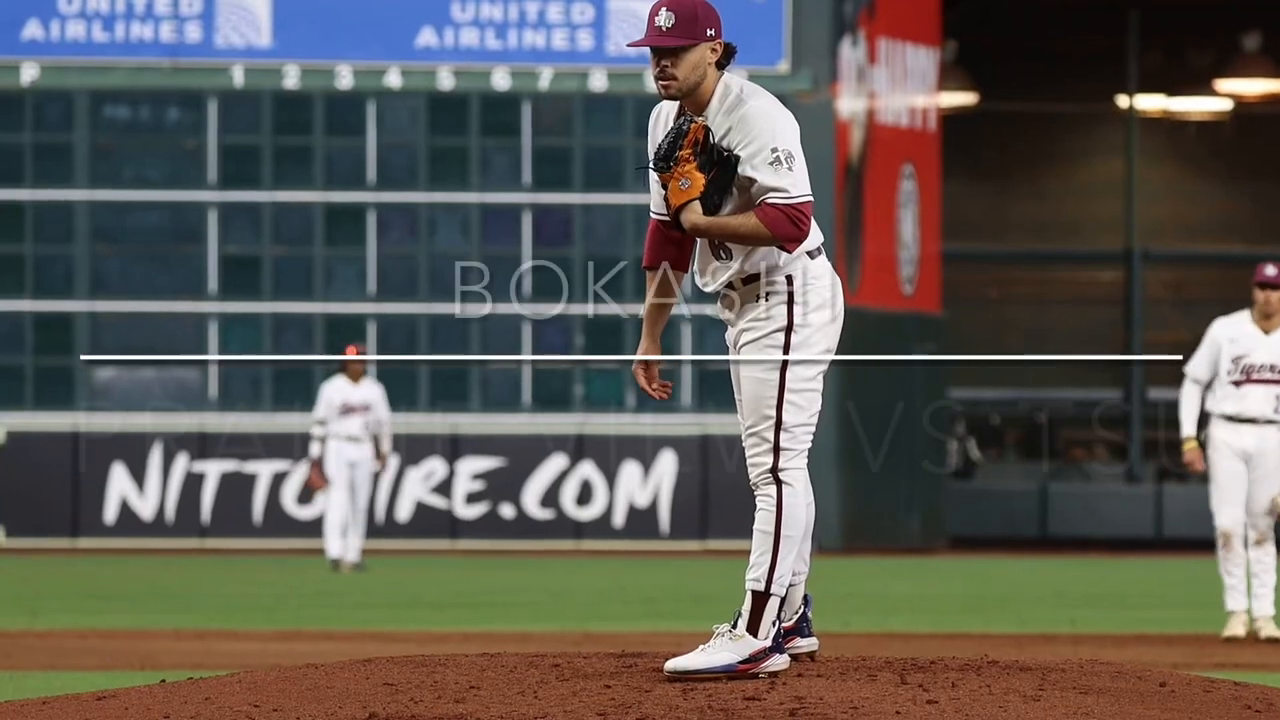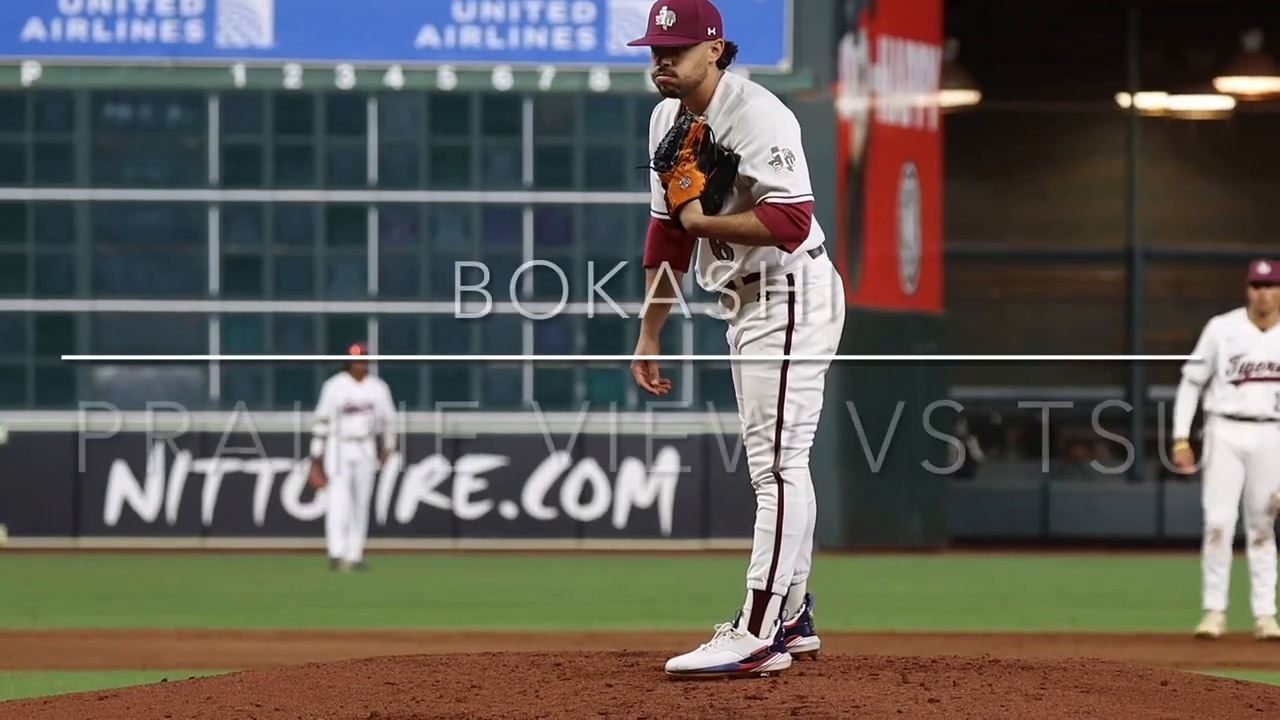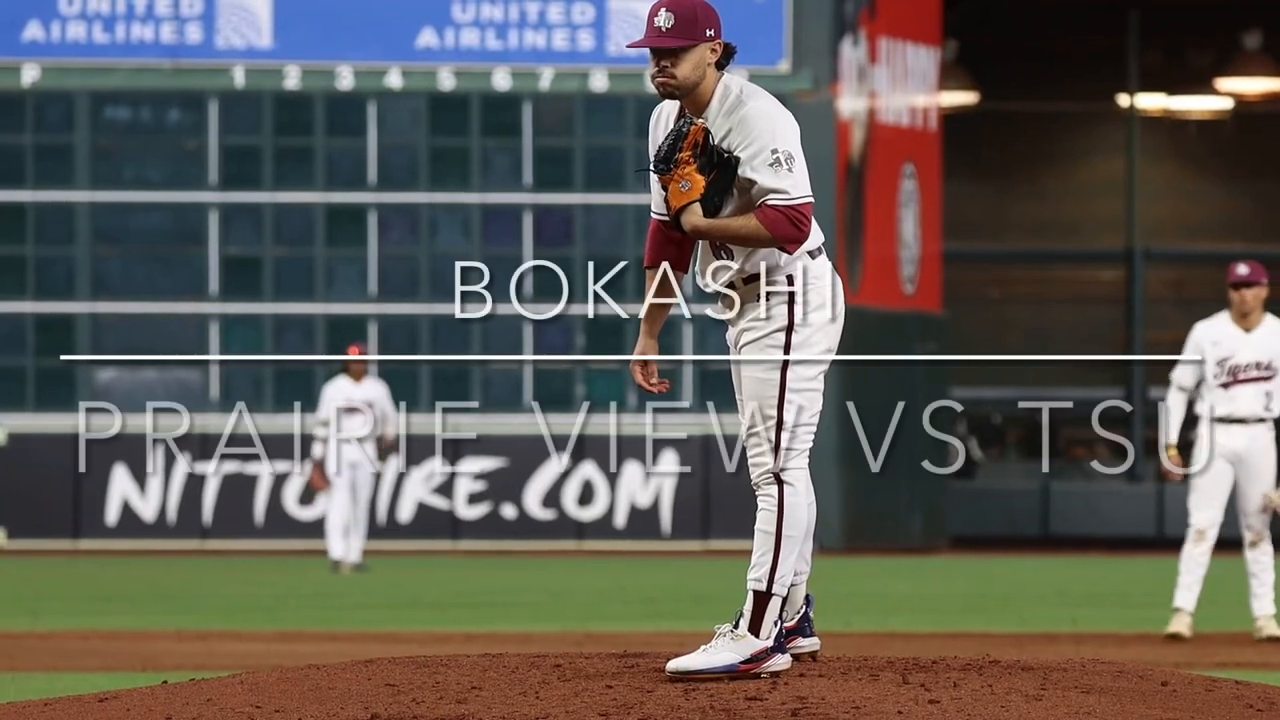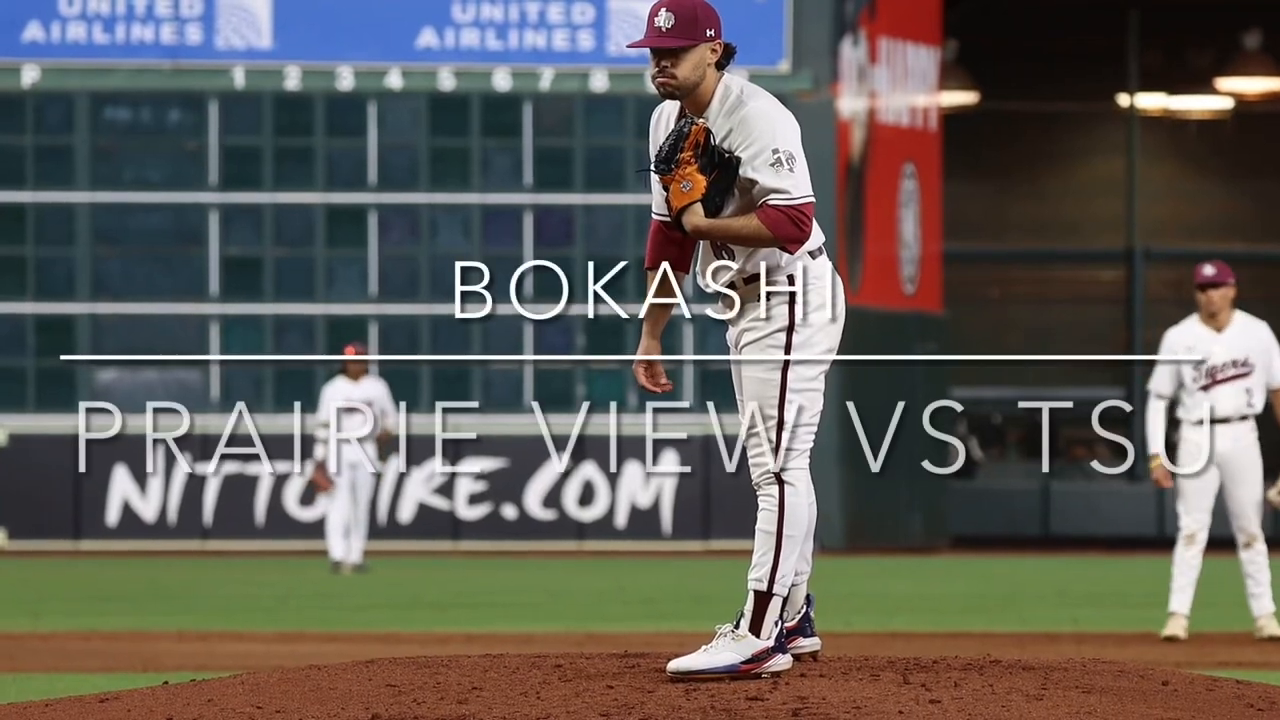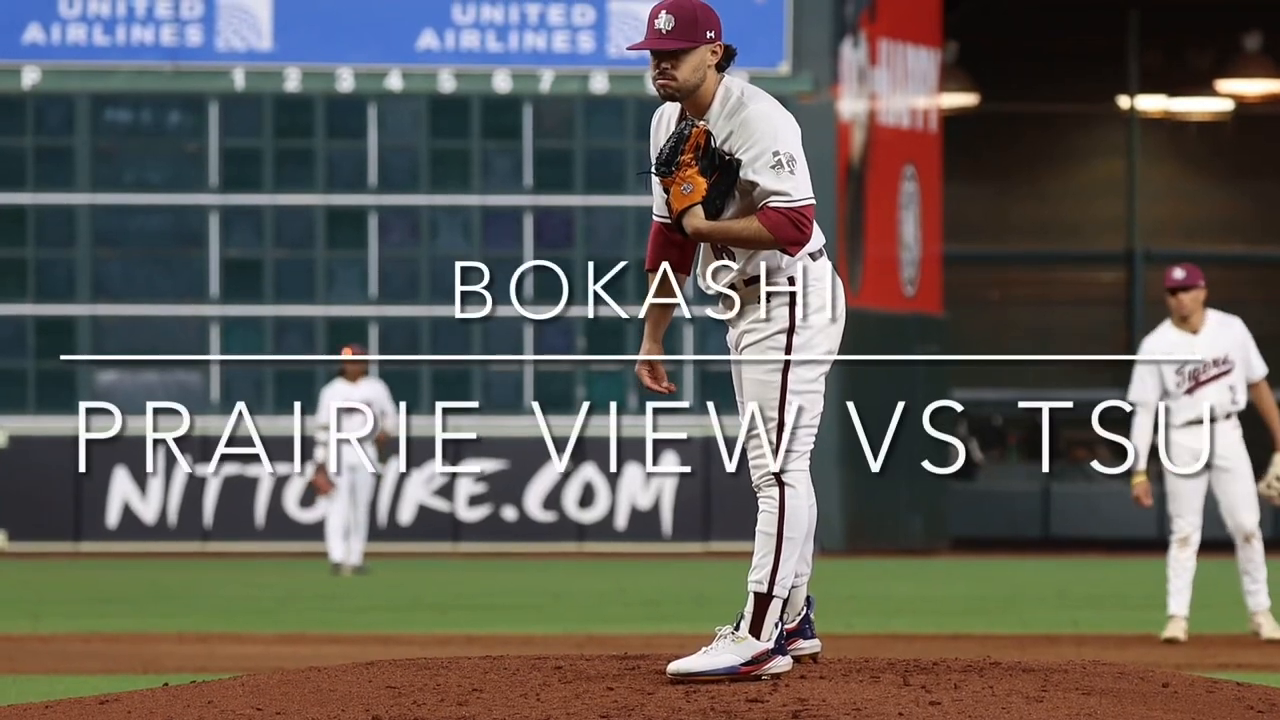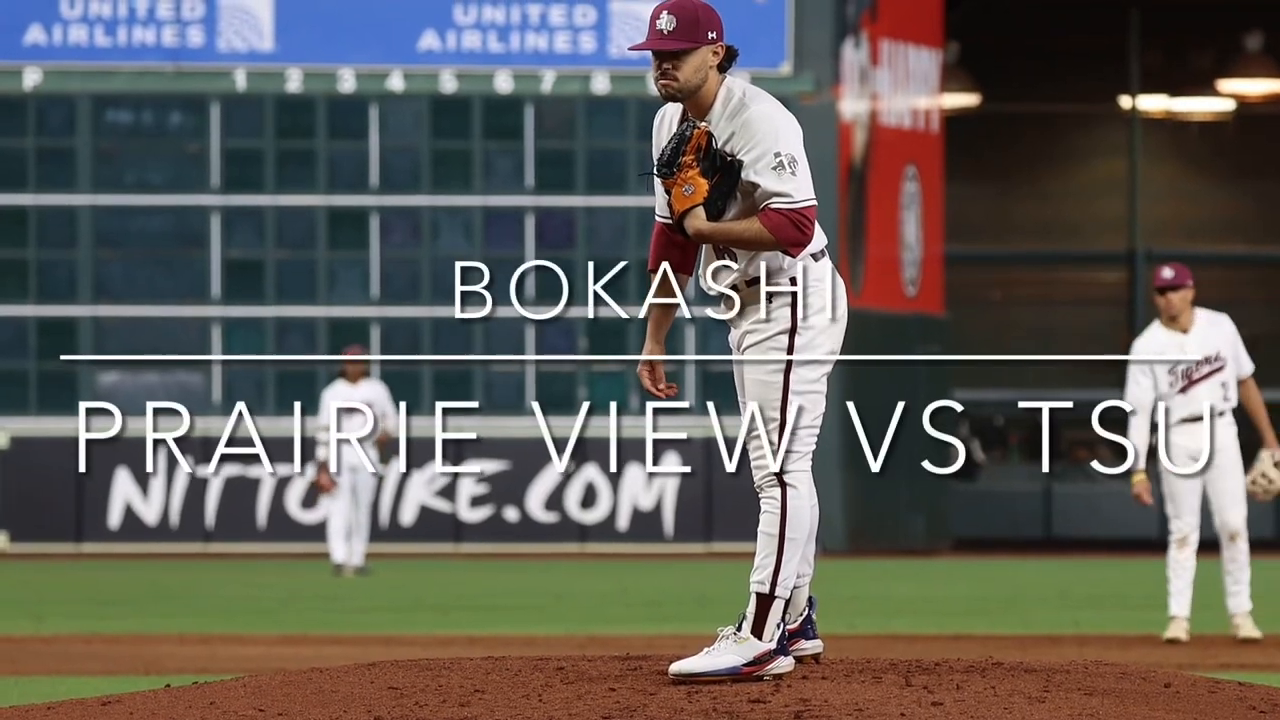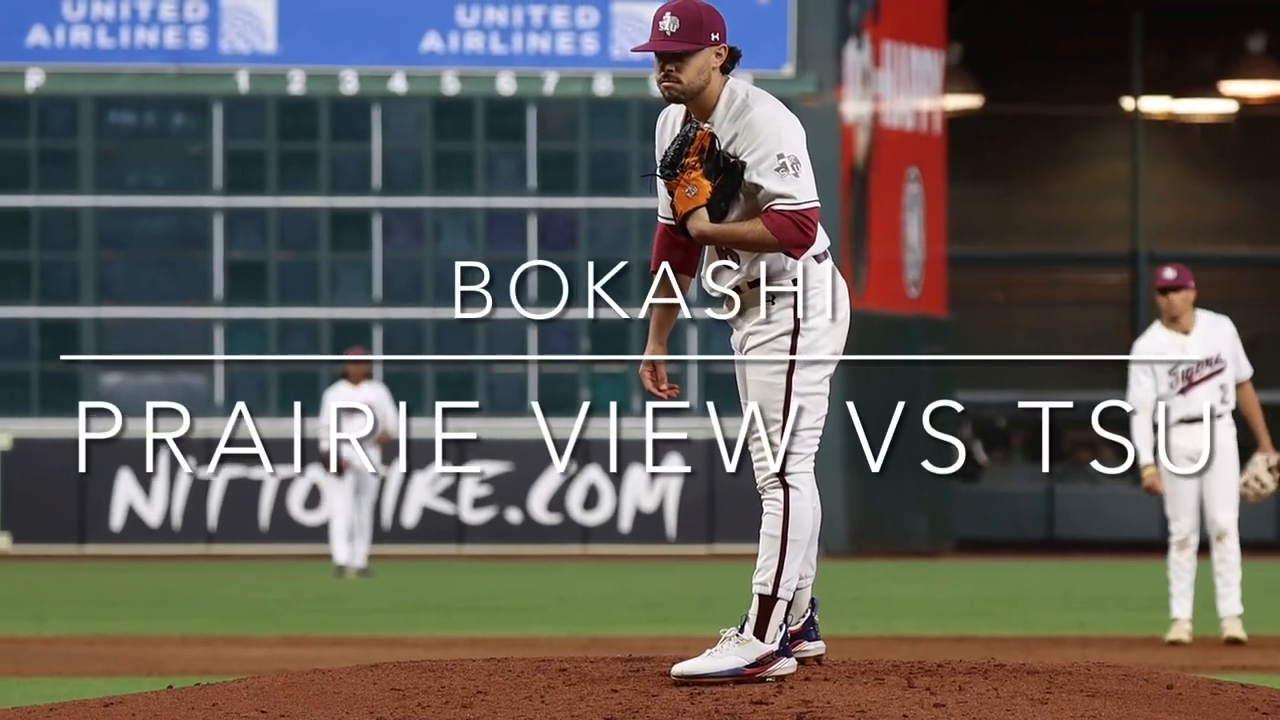
dt=0.2s
person 1, frame 1
left shoulder: (755, 115)
right shoulder: (665, 120)
left elbow: (791, 222)
right elbow: (667, 232)
left wrist: (701, 222)
right wrist: (650, 336)
left hip: (788, 298)
right hip: (742, 302)
left knee: (774, 465)
right knee: (773, 464)
left ankle: (758, 636)
right ankle: (789, 618)
person 1, frame 2
left shoulder: (756, 114)
right shoulder: (666, 118)
left elbow: (791, 221)
right elbow: (666, 231)
left wrist: (701, 221)
right wrist: (649, 334)
left hip: (790, 297)
right hip: (743, 300)
left knee: (776, 464)
right knee: (775, 463)
left ankle: (759, 635)
right ankle: (791, 617)
person 1, frame 3
left shoulder: (756, 116)
right shoulder: (666, 120)
left elbow: (791, 223)
right elbow: (667, 233)
left wrist: (701, 224)
right wrist: (648, 335)
left hip: (791, 298)
right hip: (743, 303)
left knee: (777, 465)
right knee: (776, 464)
left ankle: (760, 636)
right ankle: (791, 618)
person 1, frame 4
left shoulder: (756, 116)
right shoulder: (666, 119)
left elbow: (792, 222)
right elbow: (667, 233)
left wrist: (701, 224)
right wrist: (650, 335)
left hip: (791, 299)
right hip: (743, 303)
left knee: (778, 465)
right knee: (776, 465)
left ankle: (760, 636)
right ankle: (792, 617)
person 1, frame 5
left shoulder: (757, 118)
right shoulder: (667, 122)
left elbow: (793, 225)
right elbow: (669, 235)
left wrist: (704, 227)
right wrist: (652, 337)
left hip: (791, 300)
right hip: (744, 305)
left knee: (777, 468)
right knee: (776, 467)
left ankle: (760, 638)
right ankle: (792, 620)
person 1, frame 6
left shoulder: (758, 119)
right shoulder: (668, 123)
left elbow: (794, 226)
right elbow: (670, 237)
left wrist: (705, 228)
right wrist: (654, 338)
left hip: (793, 301)
right hip: (746, 306)
left knee: (780, 469)
right knee: (777, 468)
left ankle: (762, 638)
right ankle: (794, 621)
person 1, frame 7
left shoulder: (760, 121)
right shoulder: (671, 125)
left elbow: (797, 229)
right elbow: (673, 238)
left wrist: (708, 230)
right wrist: (657, 340)
left hip: (796, 304)
right hip: (749, 308)
left knee: (783, 470)
right knee: (780, 470)
left ankle: (765, 640)
right ankle: (797, 622)
person 2, frame 1
right shoulder: (1224, 329)
right elbow: (1193, 383)
right wrist: (1189, 439)
right hip: (1225, 435)
right knee: (1228, 523)
right ankle: (1238, 612)
person 2, frame 2
right shoulder: (1220, 329)
right elbow: (1190, 384)
right wrist: (1180, 439)
right hip: (1223, 433)
right knee: (1218, 521)
right ankle: (1214, 610)
person 2, frame 3
right shoulder: (1205, 333)
right elbow: (1179, 391)
right wrist: (1169, 446)
right hip: (1214, 436)
right knee: (1202, 523)
right ankle: (1182, 612)
person 2, frame 4
right shoulder: (1178, 337)
right elbow: (1158, 399)
right wrist: (1156, 456)
left hip: (1241, 436)
right hip: (1195, 439)
right knee: (1191, 528)
right ankle: (1178, 615)
person 2, frame 5
left shoulder: (1232, 328)
right shoulder: (1155, 345)
right elbow: (1143, 410)
right wrist: (1139, 471)
left hip: (1226, 435)
right hip: (1181, 441)
left knee: (1246, 524)
right knee: (1184, 530)
right ankle: (1177, 617)
person 2, frame 6
left shoulder: (1221, 325)
right shoulder: (1146, 346)
left elbow: (1245, 382)
right elbow: (1138, 412)
right wrist: (1138, 471)
left hip: (1221, 432)
right hip: (1178, 439)
left knee: (1232, 525)
right knee: (1182, 530)
left ankle: (1241, 614)
right ankle: (1179, 618)
person 2, frame 7
left shoulder: (1221, 328)
right shoulder: (1147, 346)
left elbow: (1243, 385)
right elbow: (1141, 411)
left wrist: (1264, 441)
right wrist: (1148, 465)
left hip: (1220, 433)
right hip: (1176, 440)
left knee: (1223, 525)
right knee: (1182, 532)
left ankle: (1231, 617)
right ankle: (1181, 620)
person 3, frame 1
left shoulder: (863, 43)
right shoulder: (846, 45)
left elbow: (865, 86)
right elbow: (843, 89)
left hip: (859, 119)
right hip: (848, 120)
left knee: (857, 194)
right knee: (848, 194)
left ankle: (855, 273)
right ankle: (849, 273)
person 3, frame 2
left shoulder: (865, 42)
right shoulder: (847, 44)
left elbow: (866, 85)
right elbow: (845, 88)
left hip: (860, 119)
right hip: (849, 119)
left knee: (858, 191)
right knee: (848, 192)
left ankle: (856, 272)
right ankle: (850, 272)
person 3, frame 3
left shoulder: (864, 41)
right shoulder: (846, 44)
left elbow: (866, 84)
right elbow: (844, 86)
left hip: (860, 118)
right hip: (849, 118)
left knee: (858, 192)
right knee: (848, 197)
left ankle: (856, 272)
right ankle: (850, 273)
person 3, frame 4
left shoulder: (864, 42)
right shoulder: (846, 44)
left elbow: (866, 84)
right elbow: (844, 86)
left wrist: (861, 115)
left hip: (860, 119)
right hip: (849, 119)
left knee: (858, 194)
right knee: (848, 195)
left ankle: (857, 271)
right ankle: (850, 272)
person 3, frame 5
left shoulder: (865, 44)
right shoulder: (847, 46)
left elbow: (867, 87)
right elbow: (844, 89)
left hip: (860, 120)
right hip: (849, 120)
left knee: (858, 195)
right knee: (849, 201)
left ankle: (856, 275)
right ankle: (851, 273)
person 3, frame 6
left shoulder: (865, 44)
right shoulder: (848, 46)
left elbow: (867, 87)
right elbow: (846, 90)
left hip: (861, 121)
right hip: (850, 122)
left knee: (860, 195)
right knee: (850, 196)
left ankle: (858, 273)
right ankle: (853, 272)
person 3, frame 7
left shoulder: (869, 46)
right shoulder: (851, 48)
left elbow: (871, 89)
right elbow: (849, 92)
left hip: (864, 122)
right hip: (853, 123)
left knee: (862, 195)
right knee: (852, 197)
left ankle: (861, 277)
right ankle: (855, 277)
person 4, frame 1
left shoulder: (375, 388)
right shoulder: (330, 387)
left elbow: (384, 421)
right elbow: (319, 422)
left wrist: (384, 453)
right wrist: (315, 458)
left hip: (364, 451)
right hip: (337, 448)
left knee: (360, 505)
right knee: (337, 502)
left ankle: (353, 557)
right ankle: (335, 555)
person 4, frame 2
left shoulder: (379, 387)
right shoulder: (334, 385)
left elbow: (389, 418)
right elbow: (321, 421)
left wrist: (388, 448)
right wrist: (316, 456)
left hip: (365, 450)
right hip: (338, 447)
left knee: (361, 504)
right knee: (338, 500)
left ankle: (354, 556)
right ankle: (337, 554)
person 4, frame 3
left shoulder: (378, 387)
right shoulder: (333, 387)
left elbow: (390, 415)
right elbow: (322, 423)
left wrist: (389, 438)
right wrist: (317, 458)
left hip: (366, 450)
right hip: (338, 449)
left knee: (361, 505)
right knee: (338, 503)
left ankle: (355, 557)
right ankle: (337, 557)
person 4, frame 4
left shoulder: (377, 385)
right shoulder: (332, 388)
left elbow: (390, 413)
right elbow: (323, 424)
left wrist: (386, 431)
right wrist: (319, 460)
left hip: (366, 451)
right hip: (338, 449)
left knee: (362, 505)
right knee: (338, 503)
left ankle: (356, 557)
right ankle: (338, 558)
person 4, frame 5
left shoulder: (377, 387)
right shoulder: (330, 390)
left elbow: (390, 415)
right elbow: (322, 427)
left wrist: (385, 432)
right wrist: (320, 463)
left hip: (366, 452)
right hip: (338, 451)
left knee: (361, 507)
right knee: (337, 505)
left ankle: (355, 560)
right ankle: (337, 560)
person 4, frame 6
left shoulder: (377, 388)
right shoulder: (331, 391)
left elbow: (391, 417)
right elbow: (323, 428)
left wrist: (386, 434)
right wrist: (322, 463)
left hip: (367, 453)
right hip: (339, 452)
left knee: (363, 508)
right knee: (338, 507)
left ankle: (357, 560)
right ankle: (339, 561)
person 4, frame 7
left shoulder: (379, 391)
right shoulder: (333, 392)
left elbow: (392, 420)
right elbow: (325, 427)
left wrist: (385, 434)
right wrist: (328, 452)
left hip: (370, 454)
right hip: (341, 454)
left knee: (365, 509)
right knee: (341, 508)
left ankle: (360, 562)
right ankle: (342, 562)
